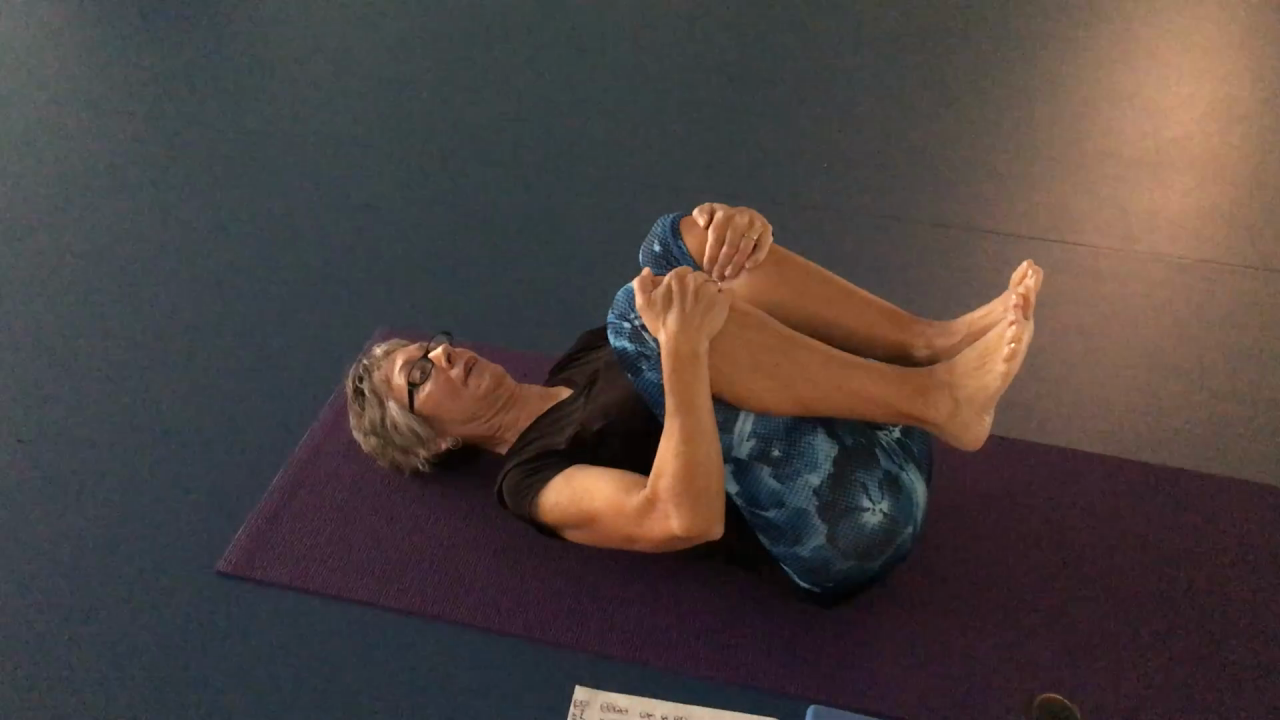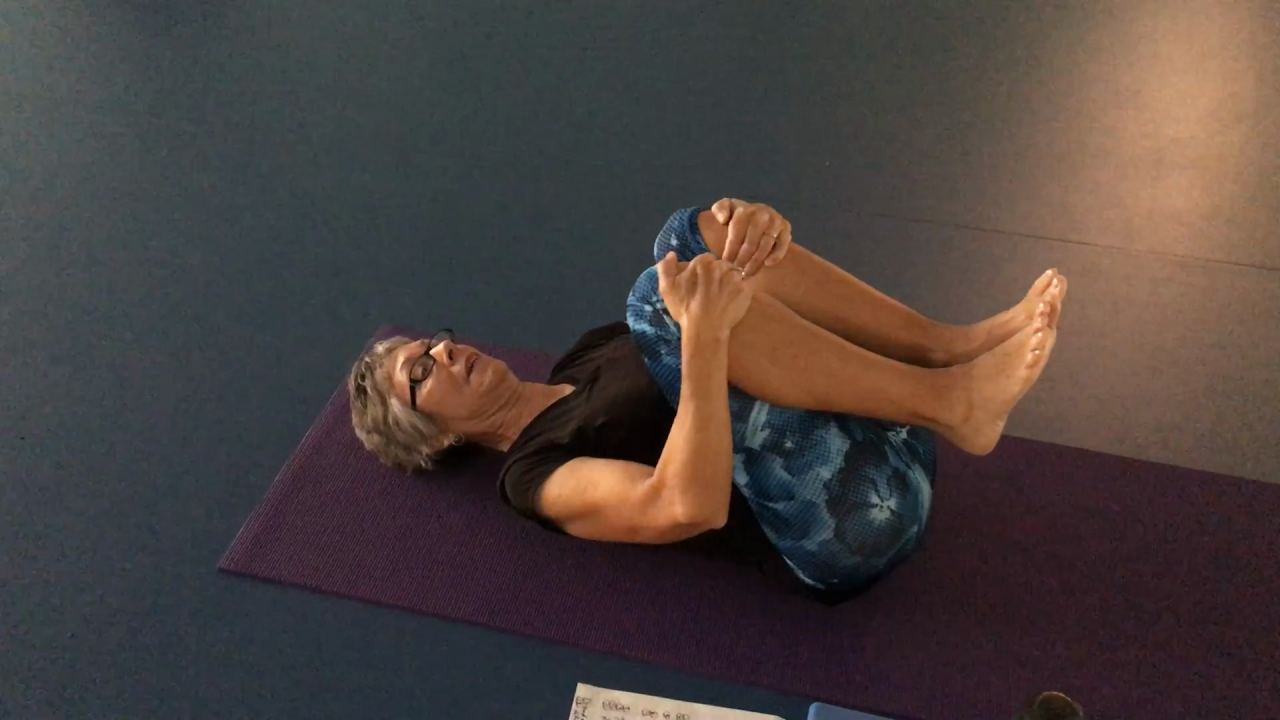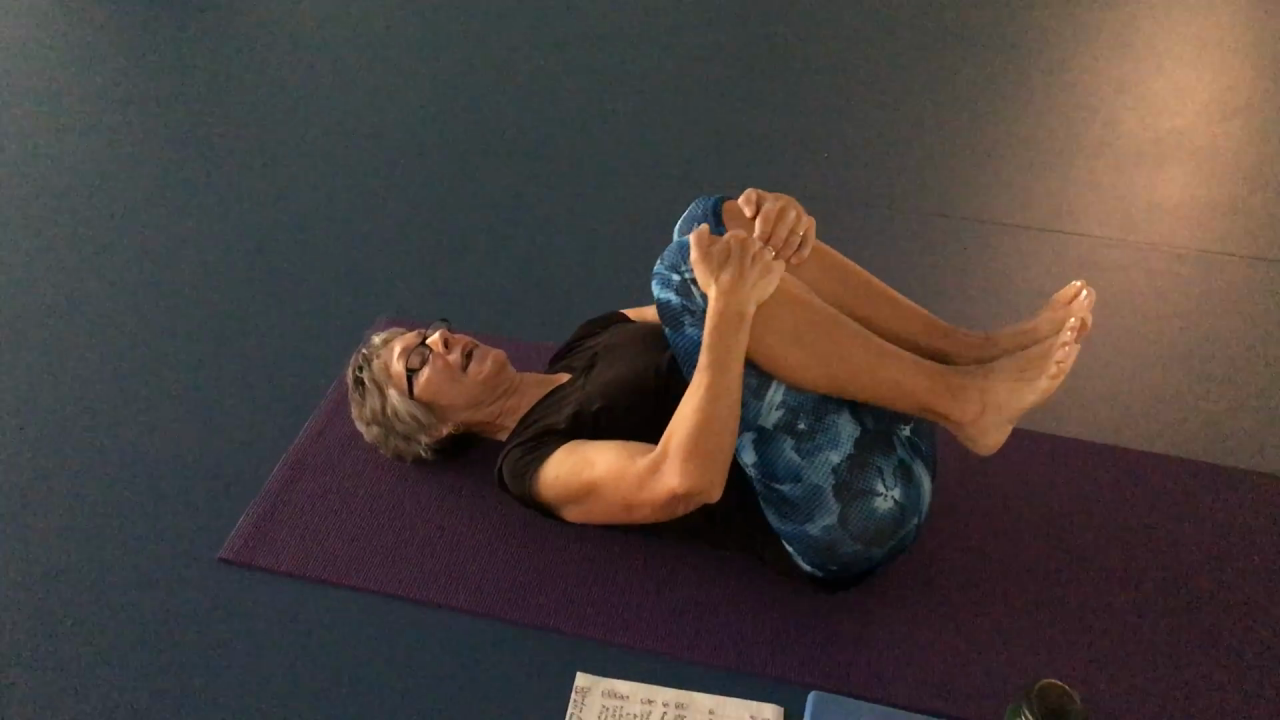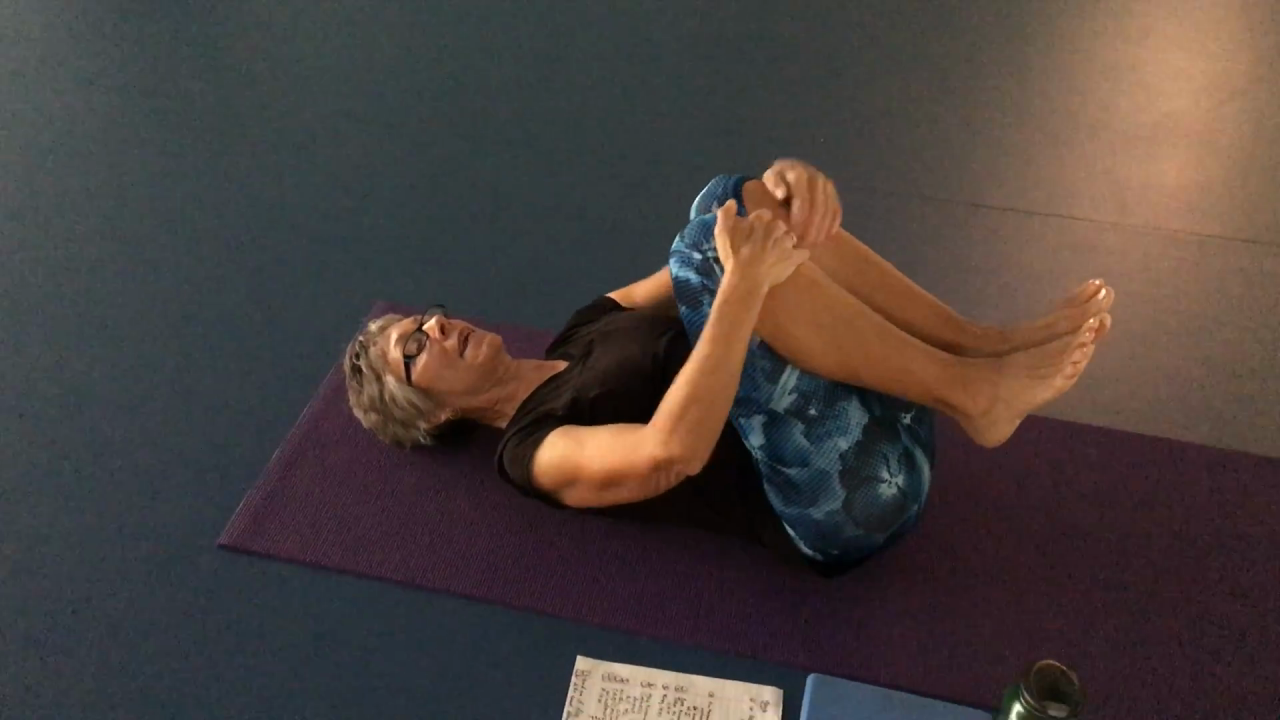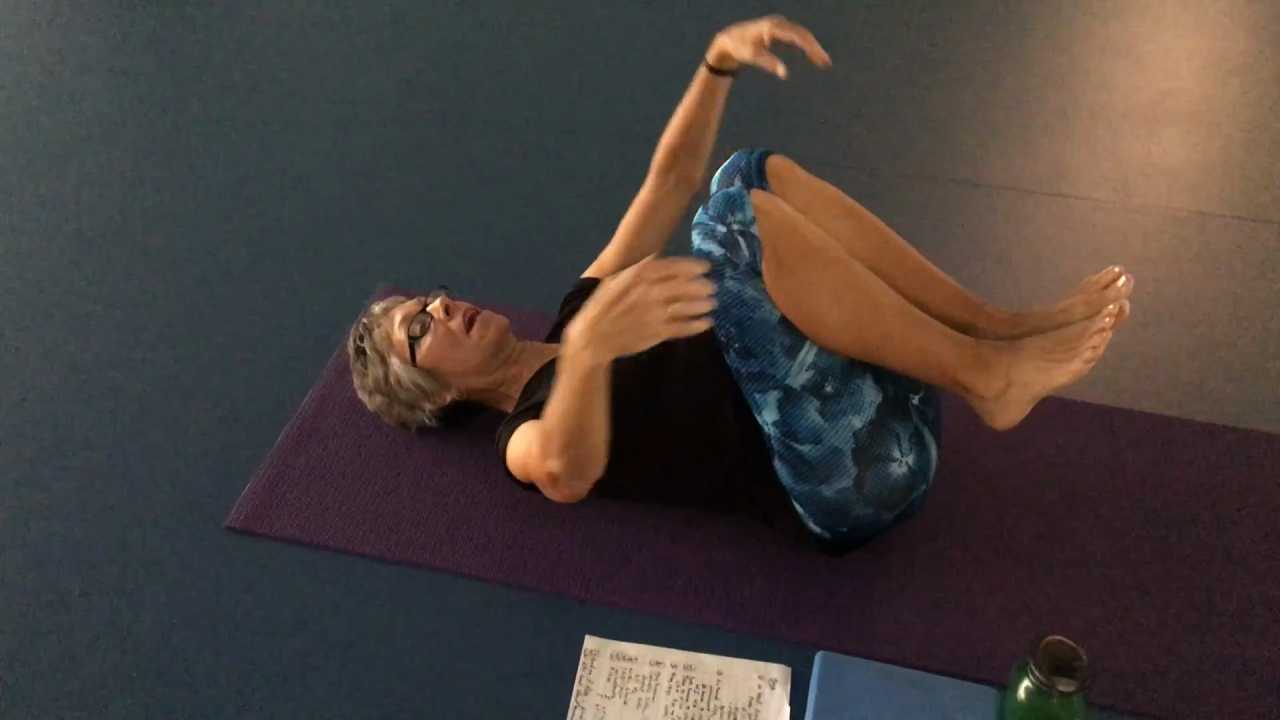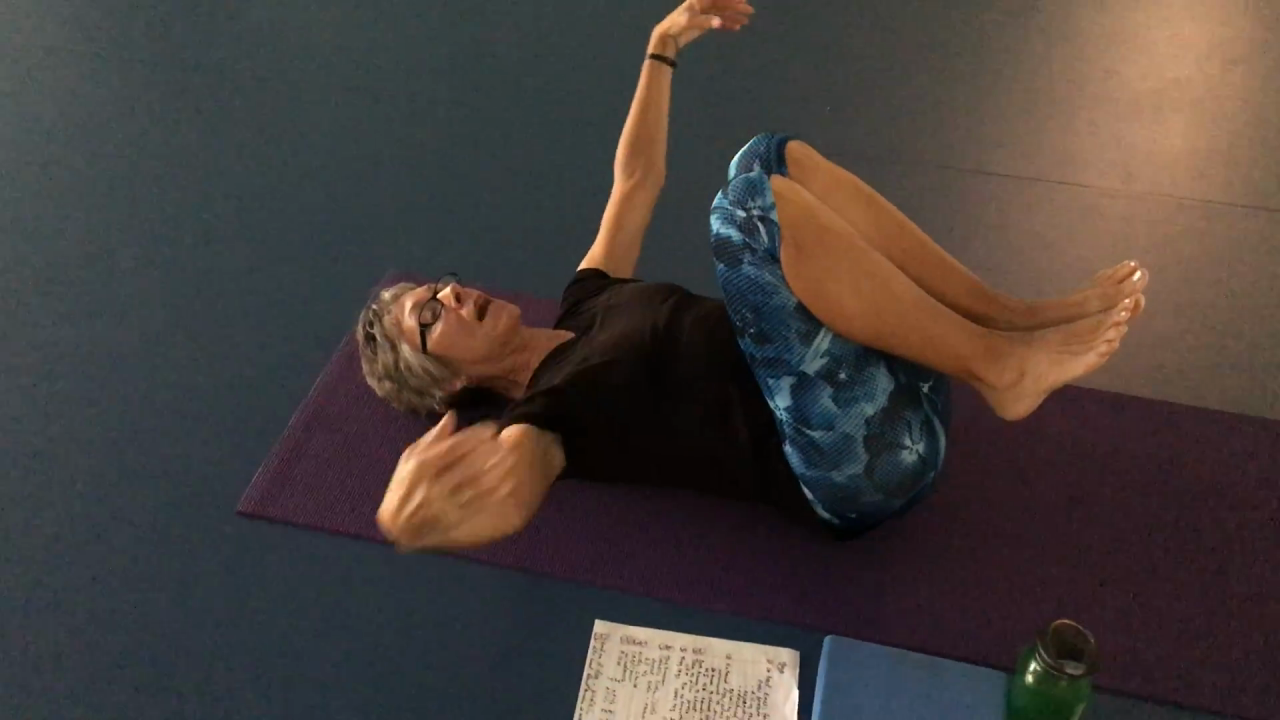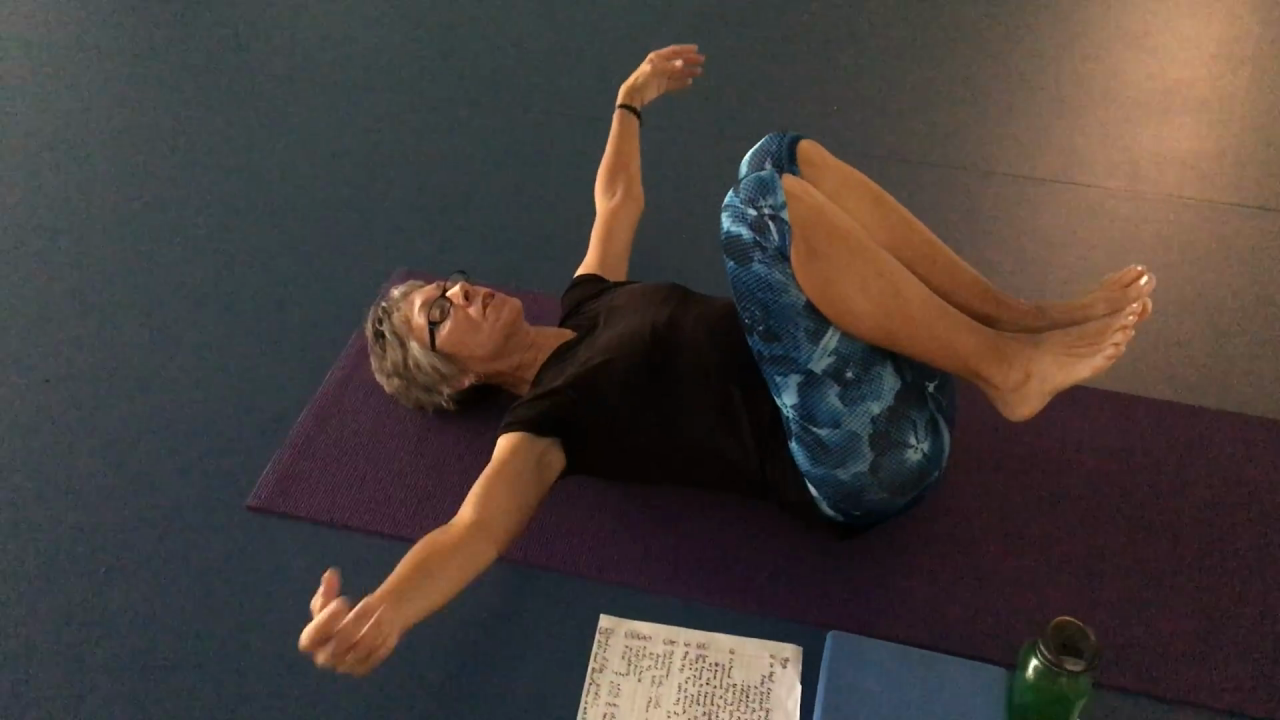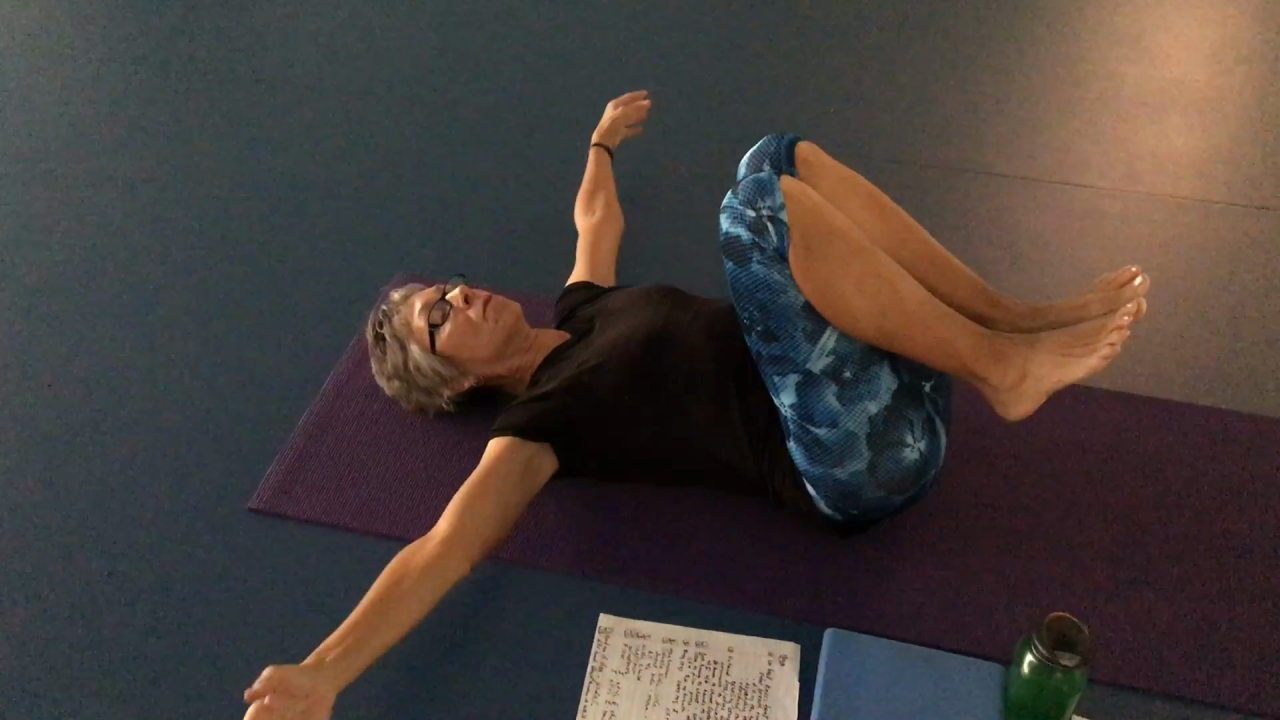
dt=0.4s
person 1, frame 1
left shoulder: (590, 355)
right shoulder: (534, 481)
left elbow: (740, 290)
right elbow: (689, 520)
left wrist: (740, 228)
right wrist: (681, 346)
left hip: (876, 447)
right hip: (845, 527)
left knee: (683, 242)
right knee: (644, 319)
left ankle: (932, 344)
right ankle: (939, 398)
person 1, frame 2
left shoulder: (593, 350)
right shoulder: (537, 478)
left elbow: (744, 324)
right elbow: (691, 509)
left wrist: (752, 226)
right wrist: (703, 333)
left hip: (881, 446)
right hip: (848, 527)
left knee: (698, 237)
right knee: (663, 302)
left ankle: (948, 349)
right ankle: (953, 403)
person 1, frame 3
left shoulder: (591, 338)
right shoulder: (536, 465)
left elbow: (746, 293)
right elbow: (686, 482)
left wrist: (774, 218)
right wrist: (729, 306)
left hip: (881, 442)
right hip: (847, 515)
left knee: (716, 223)
right knee: (693, 268)
left ankle: (968, 352)
right ankle: (965, 401)
person 1, frame 4
left shoulder: (586, 329)
right shoulder: (532, 456)
left elbow: (731, 238)
right elbow: (670, 455)
left wrist: (780, 184)
right wrist: (740, 284)
left hip: (880, 431)
right hip: (846, 501)
left knee: (730, 212)
right knee: (714, 255)
left ankle: (981, 343)
right ankle: (974, 396)
person 1, frame 5
left shoulder: (581, 304)
right shoulder: (528, 437)
left elbow: (669, 184)
right elbow: (572, 467)
left wrist: (721, 59)
right wrist: (586, 346)
left hip: (884, 417)
right hip: (850, 480)
left knee: (752, 178)
right knee: (735, 222)
left ankle: (998, 329)
right ankle: (988, 379)
person 1, frame 6
left shoulder: (586, 301)
right shoulder: (540, 417)
left elbow: (637, 177)
right elbow: (499, 500)
right wrist: (422, 508)
left hip: (893, 403)
right hip: (856, 468)
left knee: (774, 158)
right knee: (753, 206)
left ankle: (1013, 317)
right ankle: (1001, 368)
person 1, frame 7
left shoulder: (587, 302)
right shoulder: (542, 423)
left elbow: (618, 198)
right elbow: (473, 530)
left wrist: (633, 97)
right wrist: (372, 617)
left hip: (898, 405)
right hip: (857, 464)
left knee: (784, 158)
right knee: (764, 206)
left ankle: (1017, 325)
right ankle: (1006, 369)
person 1, frame 8
left shoulder: (579, 312)
right shoulder: (537, 424)
left elbow: (598, 216)
right elbow: (441, 550)
left hip: (888, 397)
right hip: (855, 461)
left knee: (781, 162)
right knee: (762, 211)
left ankle: (1016, 320)
right ankle: (1004, 370)
